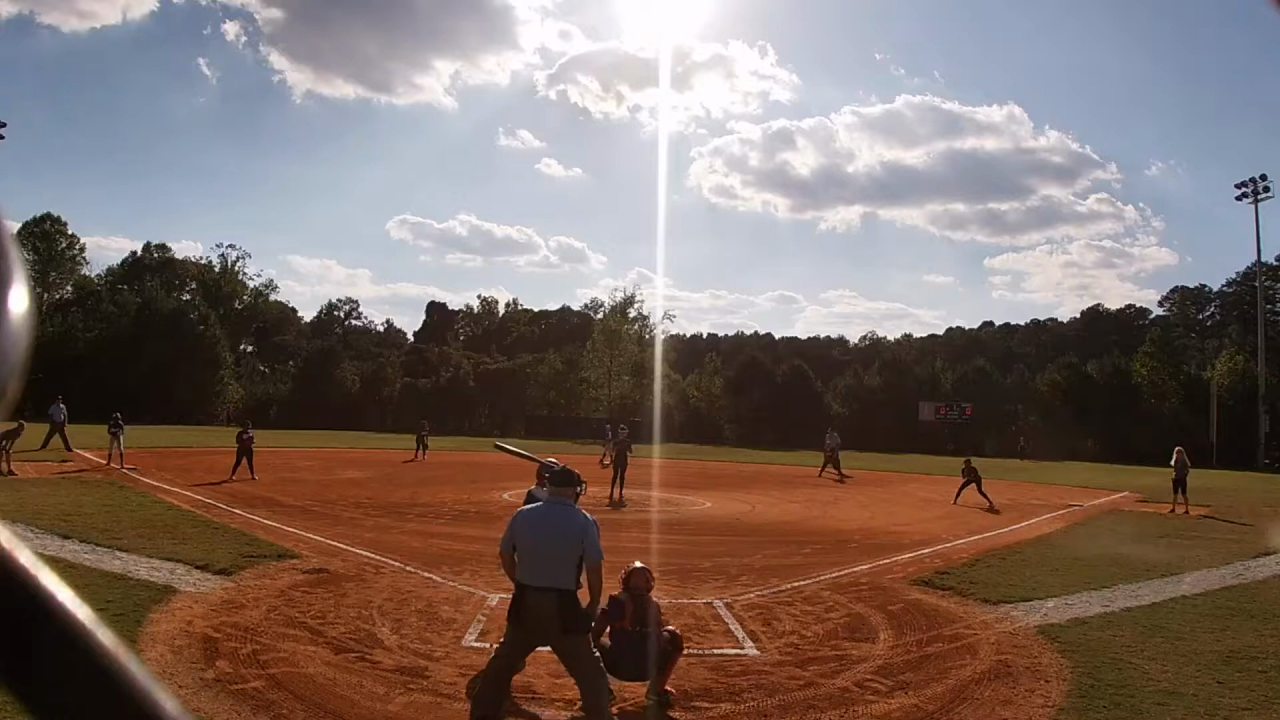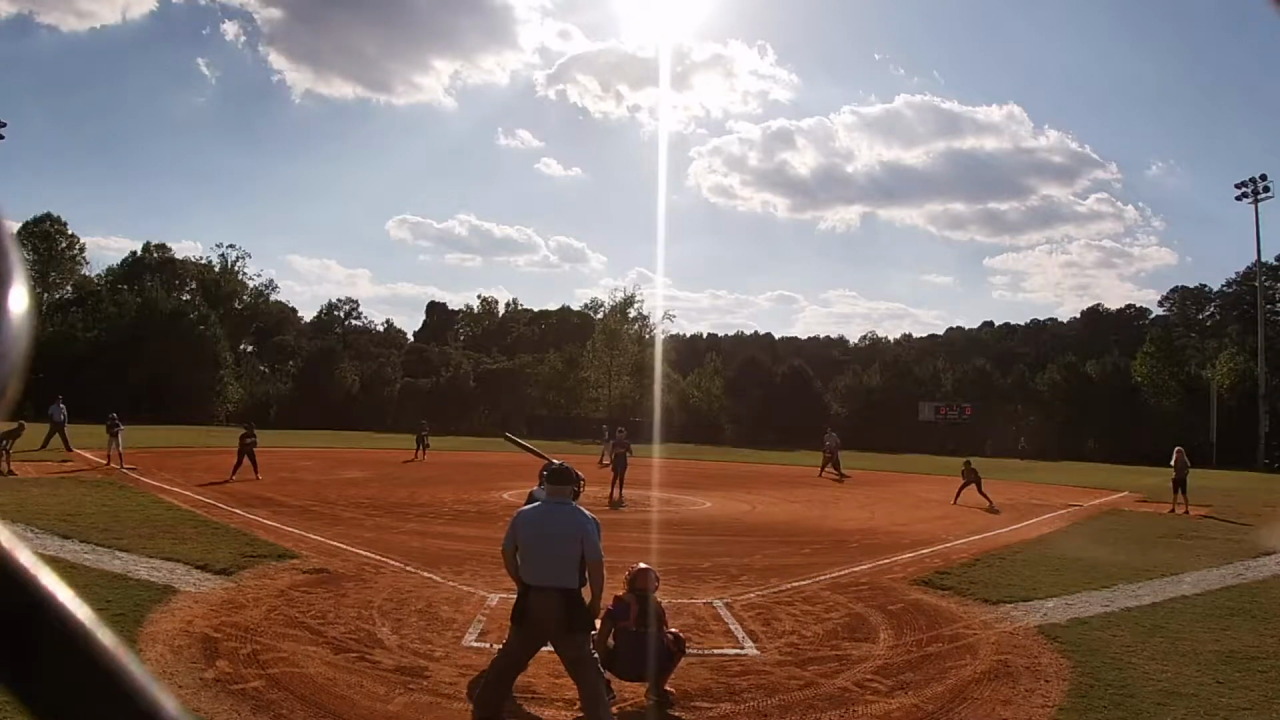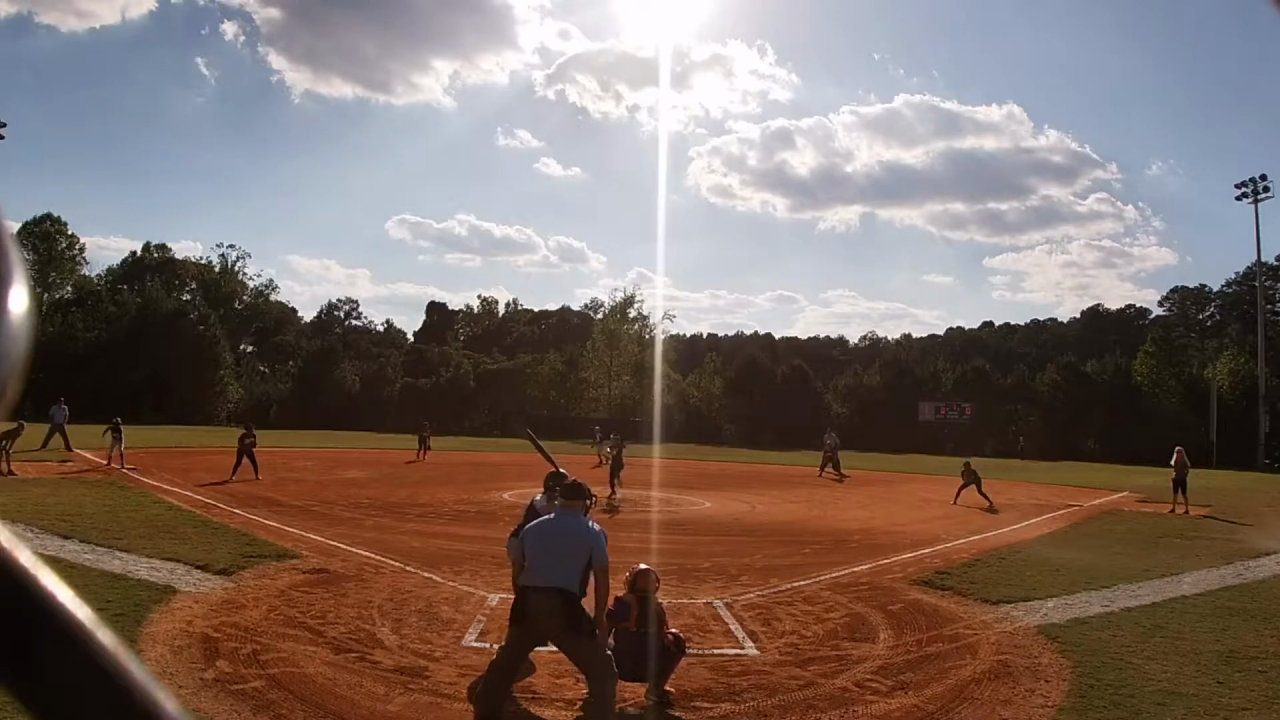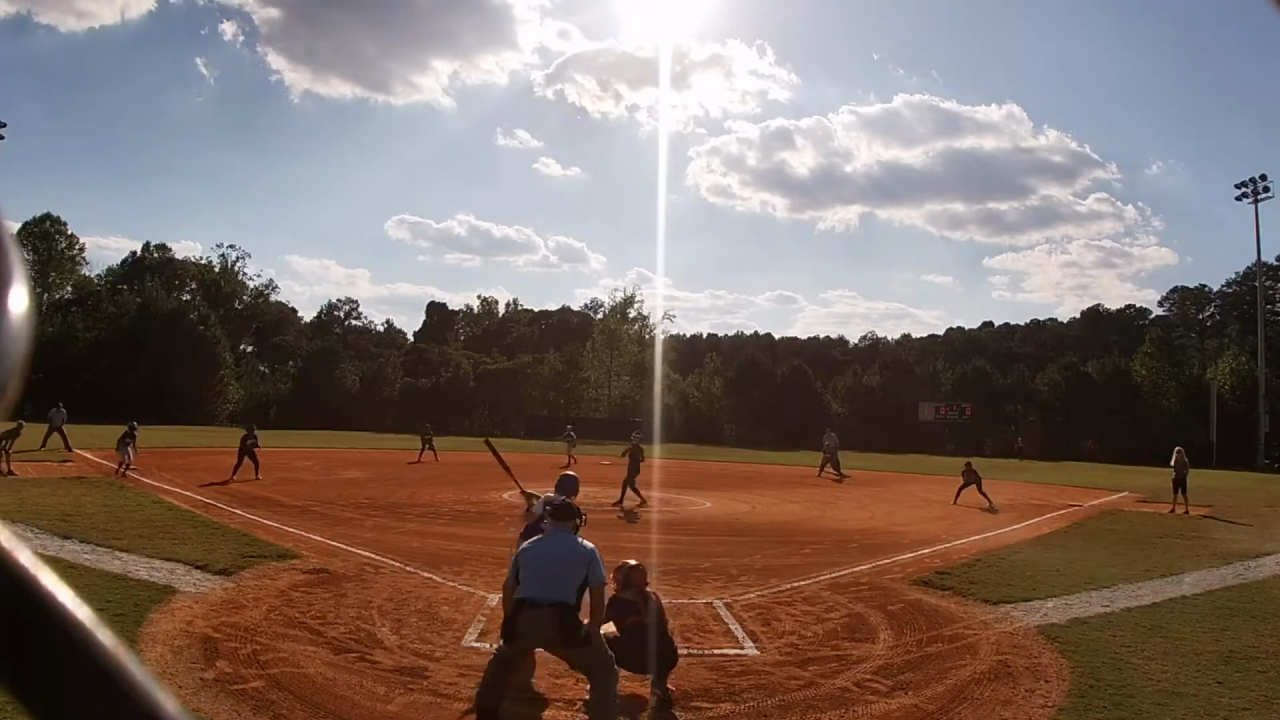
dt=1s
person 1, frame 1
left shoulder: (523, 515)
right shoulder: (584, 521)
left elbow: (505, 553)
right elbow: (594, 568)
right wrist: (594, 604)
left hip: (525, 601)
right hip: (562, 604)
left knee: (505, 659)
right knee: (589, 669)
person 1, frame 2
left shoulder: (523, 515)
right shoulder: (584, 520)
left elbow: (508, 555)
right elbow: (595, 565)
right wrist: (595, 601)
left hip: (529, 601)
right hip: (567, 604)
left knee: (509, 659)
right knee: (586, 669)
person 1, frame 3
left shoulder: (533, 527)
right shoulder: (592, 531)
left elbow: (517, 567)
right elbow: (602, 575)
right wrist: (600, 616)
left hip: (528, 604)
right hip: (565, 608)
left knee: (508, 658)
right knee: (600, 665)
person 1, frame 4
left shoulder: (528, 547)
right shoulder: (586, 549)
left elbow: (509, 589)
right elbow: (597, 593)
left wrist: (512, 624)
right wrist: (594, 631)
left hip: (522, 619)
right hip: (560, 621)
left knee: (503, 659)
right knee: (603, 669)
